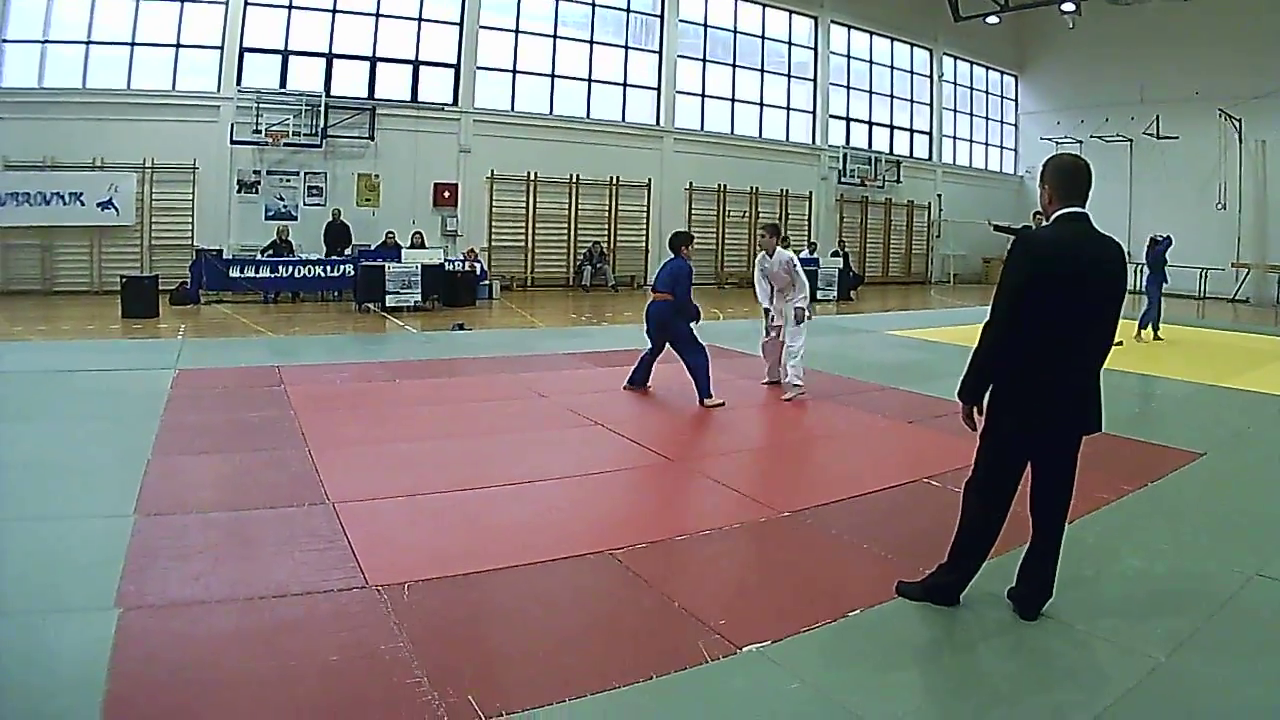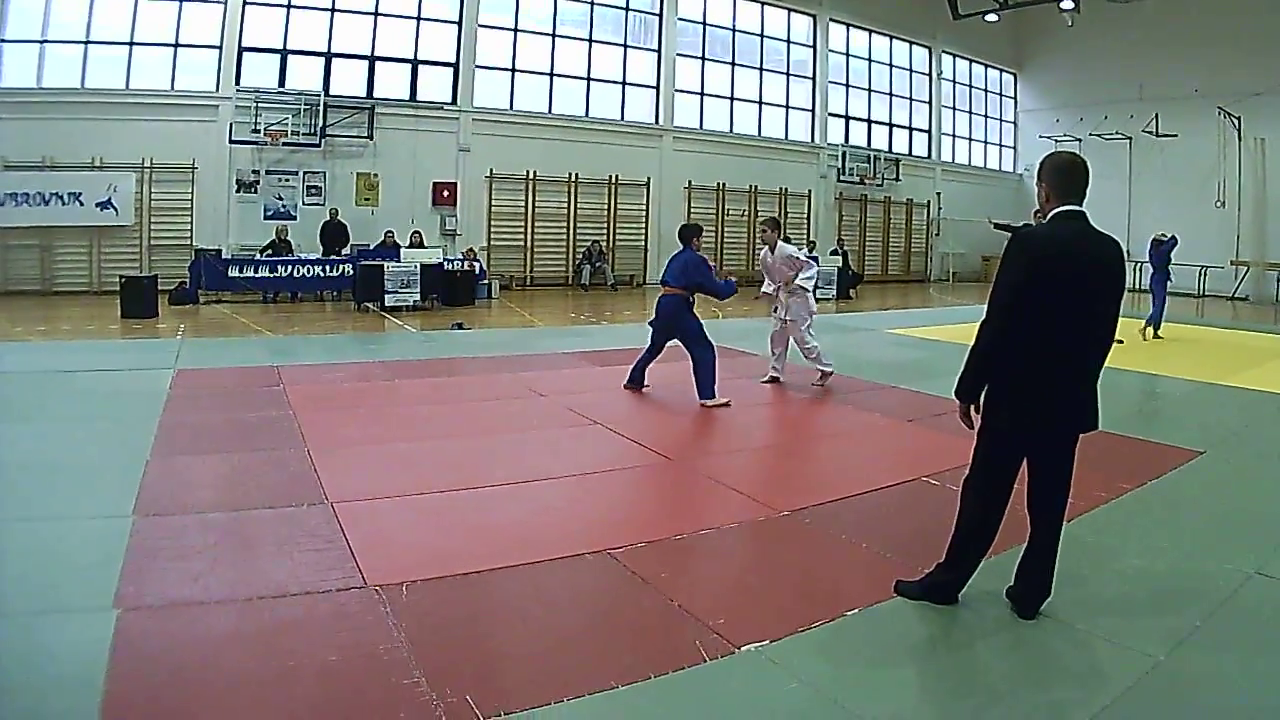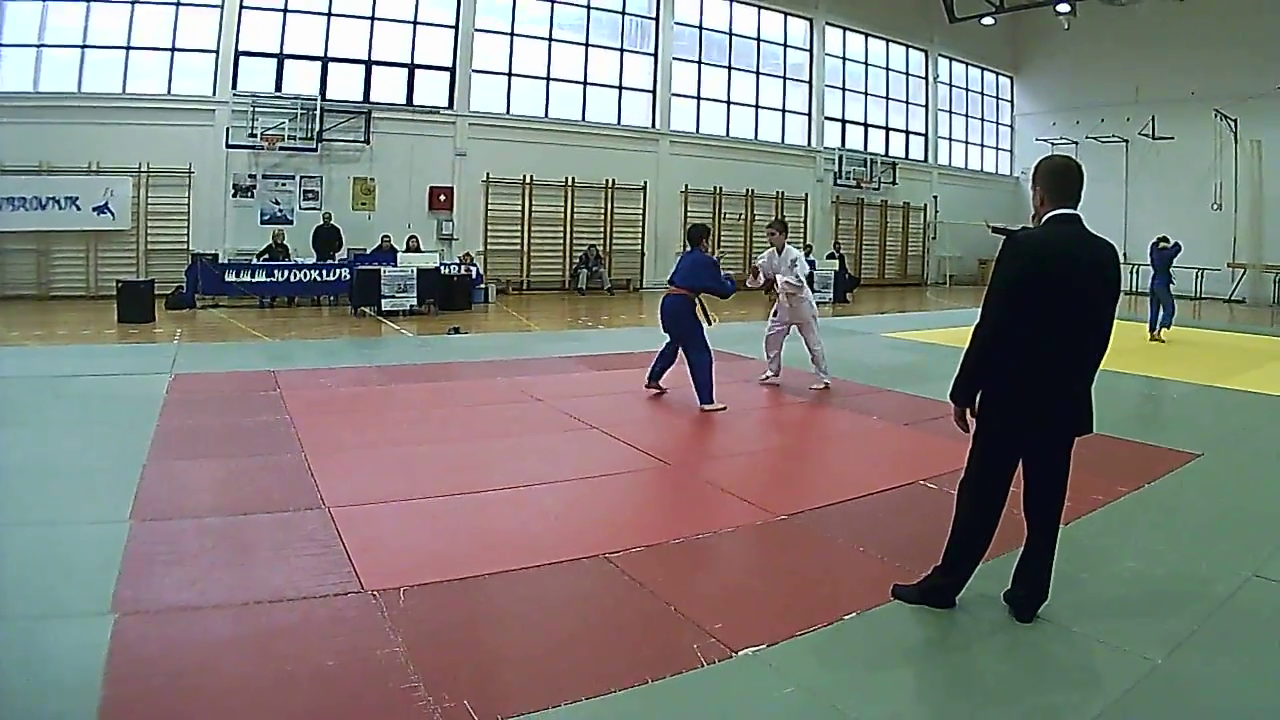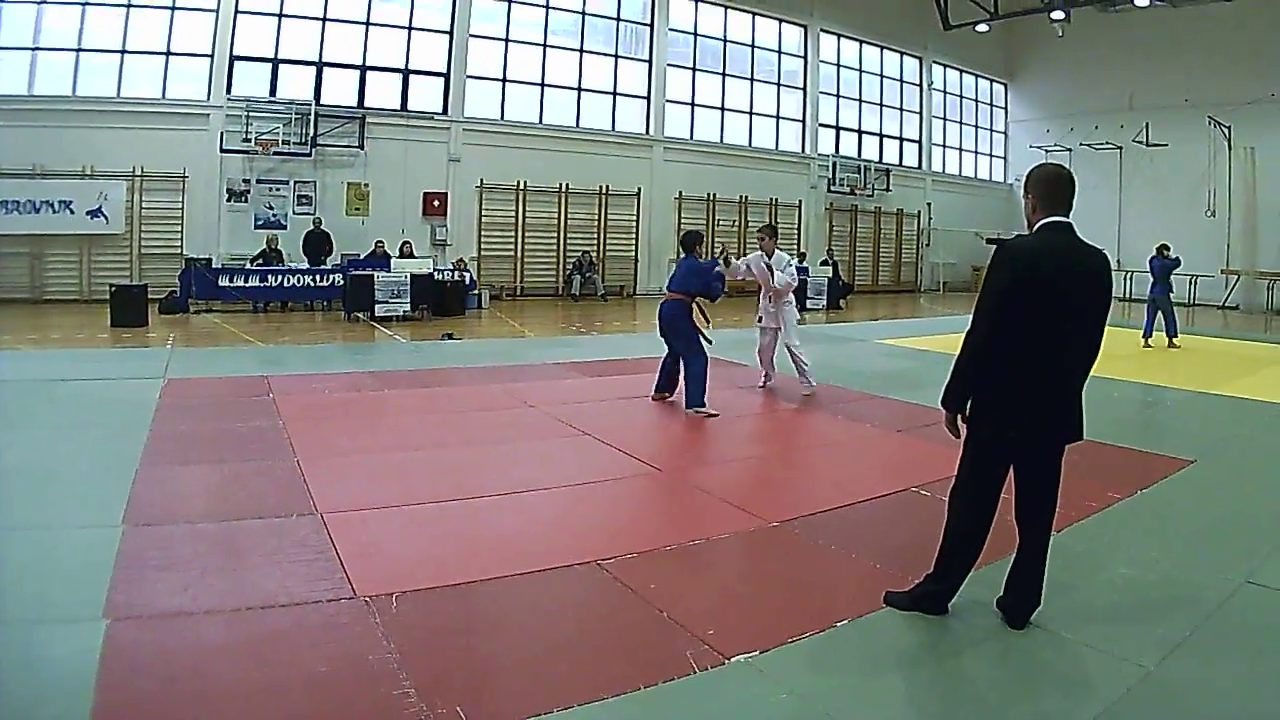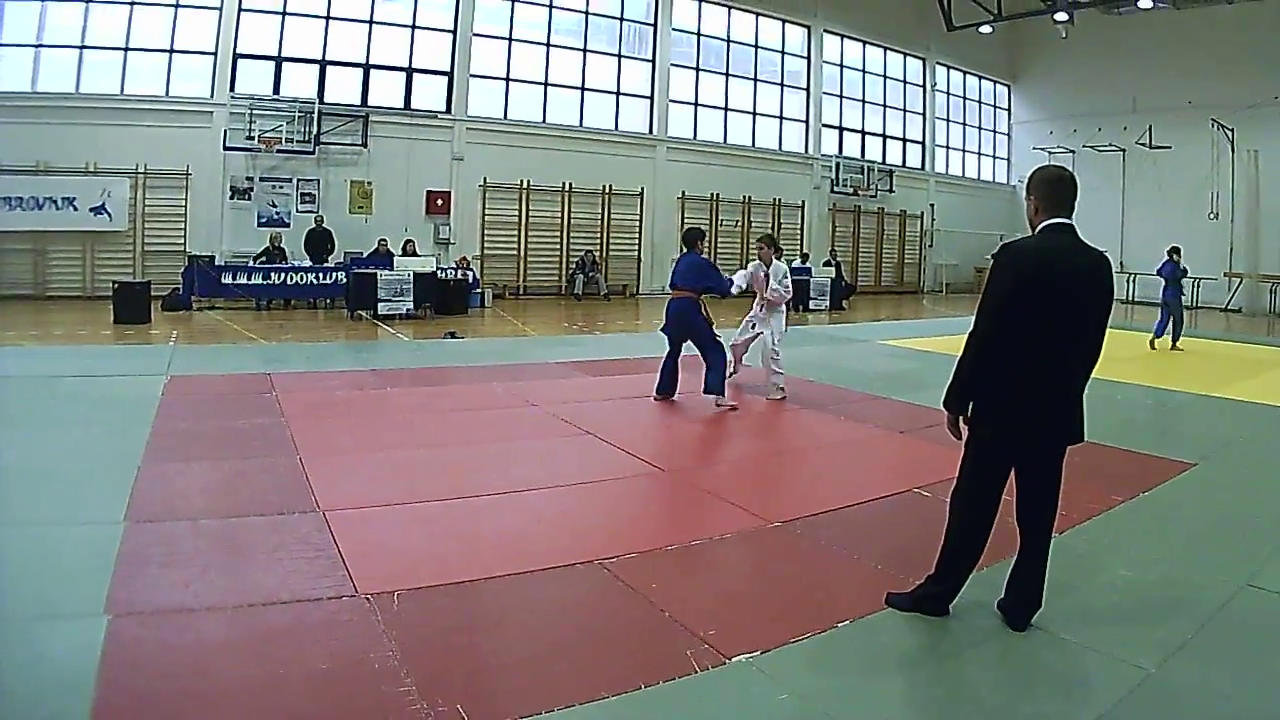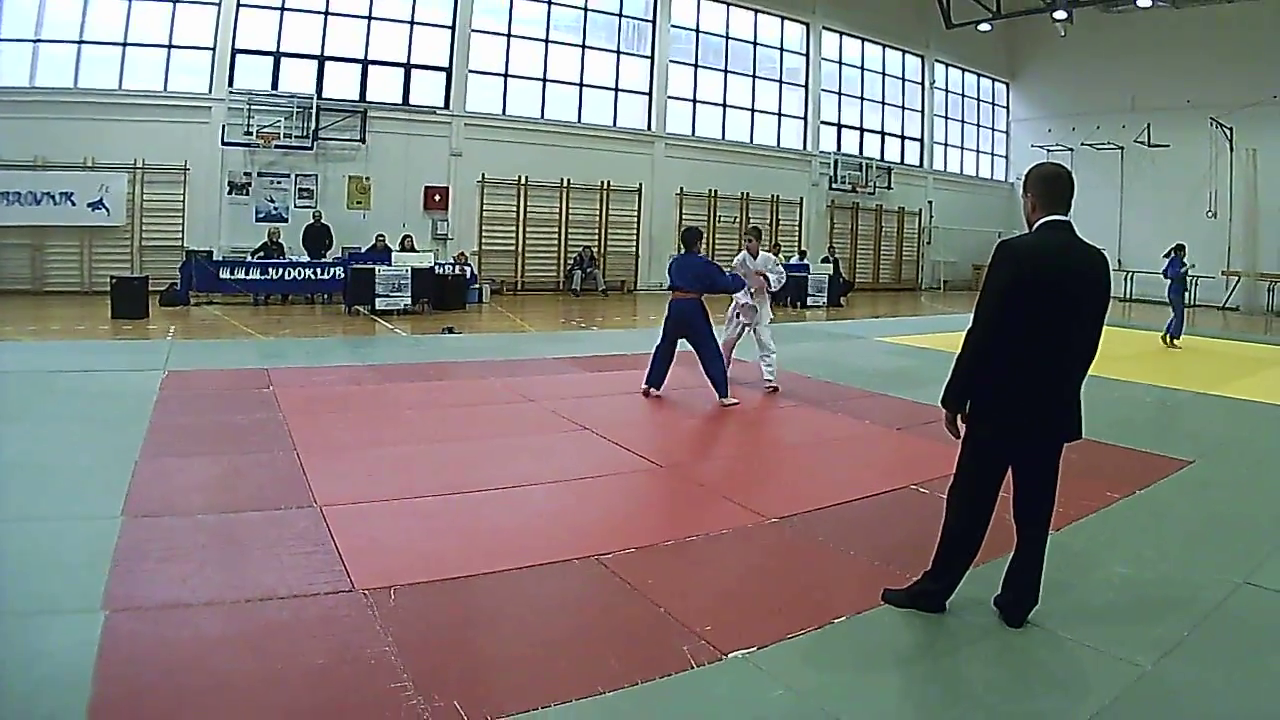
dt=0.2s
person 1, frame 1
left shoulder: (1033, 245)
right shoulder: (1112, 253)
left elbow: (1002, 327)
right elbow: (1105, 332)
left wrist: (971, 391)
left hip: (1022, 397)
right hip: (1076, 399)
left knee: (987, 494)
right knee: (1052, 502)
left ankle: (948, 583)
right ankle: (1031, 594)
person 1, frame 2
left shoulder: (1030, 242)
right shoulder: (1110, 251)
left elbow: (998, 325)
right elbow: (1105, 331)
left wrist: (968, 388)
left hip: (1017, 395)
right hip: (1072, 398)
left knee: (985, 493)
right knee: (1049, 501)
left ankle: (947, 581)
right ankle: (1029, 593)
person 1, frame 3
left shoulder: (1024, 246)
right shoulder: (1105, 255)
left elbow: (992, 329)
right elbow: (1100, 335)
left wrist: (963, 392)
left hip: (1012, 398)
right hip: (1066, 401)
left knee: (981, 496)
right knee: (1045, 504)
left ankle: (944, 584)
right ankle: (1027, 596)
person 1, frame 4
left shoulder: (1015, 254)
right shoulder: (1096, 263)
left elbow: (982, 335)
right elbow: (1091, 342)
left wrist: (955, 398)
left hip: (1002, 405)
right hip: (1057, 408)
left knee: (972, 503)
right knee: (1036, 511)
left ankle: (936, 591)
right ankle: (1019, 603)
person 1, frame 5
left shoulder: (1017, 256)
right shoulder: (1098, 265)
left elbow: (985, 337)
right elbow: (1092, 344)
left wrist: (957, 400)
left hip: (1003, 406)
right hip: (1058, 410)
left knee: (973, 504)
right knee: (1038, 512)
left ankle: (938, 593)
right ankle: (1021, 605)
person 1, frame 6
left shoulder: (1016, 252)
right shoulder: (1095, 262)
left elbow: (983, 335)
right elbow: (1088, 341)
left wrist: (955, 398)
left hip: (1001, 404)
right hip: (1055, 407)
left knee: (970, 501)
right knee: (1034, 509)
left ankle: (934, 589)
right ankle: (1017, 601)
person 2, frame 1
left shoulder: (668, 265)
right shoulder: (684, 268)
right elbow: (683, 300)
right wrist: (695, 314)
left hip: (654, 310)
right hip: (669, 312)
left knee: (656, 348)
right knee: (695, 352)
left ankle: (635, 382)
right ankle: (706, 397)
person 2, frame 2
left shoulder: (677, 258)
right shoulder: (697, 260)
right elbow: (714, 288)
right wrist: (731, 284)
left hip: (664, 304)
right hip: (679, 307)
left knee: (656, 345)
right knee: (703, 349)
left ankle: (634, 381)
right ankle: (708, 397)
person 2, frame 3
left shoulder: (687, 257)
right shoulder: (704, 261)
right elbow: (723, 291)
right wrist: (729, 280)
left hip: (670, 303)
right hip: (682, 307)
left knee: (674, 344)
right knee: (700, 352)
left ankle: (653, 379)
right ankle: (705, 401)
person 2, frame 4
left shoulder: (684, 264)
right shoulder: (699, 267)
right elbow: (713, 293)
left wrist: (716, 261)
right wrist: (720, 276)
left hip: (667, 309)
right hip: (679, 312)
left knee: (674, 351)
right knee: (696, 357)
left ankle: (661, 390)
right ankle: (695, 404)
person 2, frame 5
left shoulder: (681, 261)
right shoulder: (703, 264)
right elbow: (722, 289)
right wrist: (729, 283)
left hip: (673, 306)
right hip: (690, 308)
left knee: (674, 350)
right knee: (714, 351)
left ankle: (663, 391)
right ankle: (718, 395)
person 2, frame 6
left shoulder: (675, 262)
right shoulder: (705, 265)
right elbow: (727, 285)
right wrist: (740, 280)
left hip: (675, 307)
right hip: (693, 309)
left knee: (665, 347)
right knee: (710, 352)
left ankle: (650, 385)
right ankle: (723, 395)
person 3, frame 1
left shoulder: (786, 258)
right shoulder: (761, 259)
left elbow: (802, 283)
right elbow: (762, 286)
left wrist: (800, 306)
right wrist: (766, 308)
left hip: (793, 303)
right hip: (777, 303)
left knee: (791, 344)
right knee: (769, 342)
left ankle: (796, 385)
right ankle: (775, 376)
person 3, frame 2
left shoulder: (788, 252)
right shoulder: (764, 255)
left elbow: (811, 268)
left wrist: (799, 285)
right wrist: (766, 290)
left hip: (798, 297)
right hip: (783, 298)
left knee: (802, 337)
right knee: (777, 336)
left ankle: (826, 369)
right ankle: (775, 373)
person 3, frame 3
left shoulder: (794, 255)
right shoulder: (768, 256)
left elbow: (798, 281)
right elbow: (758, 280)
left wrist: (776, 278)
right wrist: (753, 273)
left hip: (801, 302)
right hip: (783, 301)
left knee: (813, 342)
right knee: (772, 336)
left ankle: (823, 378)
right ankle: (773, 372)
person 3, frame 4
left shoulder: (784, 259)
right shoulder: (755, 258)
left elbow: (792, 283)
right elbow: (737, 271)
left wrist: (773, 273)
right wrist: (728, 263)
left hip: (784, 305)
right hip: (766, 305)
left knee: (791, 344)
right knee: (764, 347)
left ankle: (807, 381)
right ankle: (768, 374)
person 3, frame 5
left shoulder: (781, 269)
right shoulder: (754, 267)
left elbow: (786, 294)
right elbow: (742, 278)
left wrist: (769, 284)
left hip: (775, 313)
right hip: (758, 311)
left knee: (769, 350)
right knee: (738, 343)
left ankle: (778, 387)
right ankle: (734, 368)
person 3, frame 6
left shoulder: (769, 259)
right shoulder: (740, 259)
left elbow: (781, 278)
left wrist: (766, 277)
right wrist: (745, 302)
left hip: (760, 303)
right hip: (742, 302)
left knee: (765, 341)
right knee: (729, 339)
left ankle: (771, 379)
right ankle: (723, 368)
